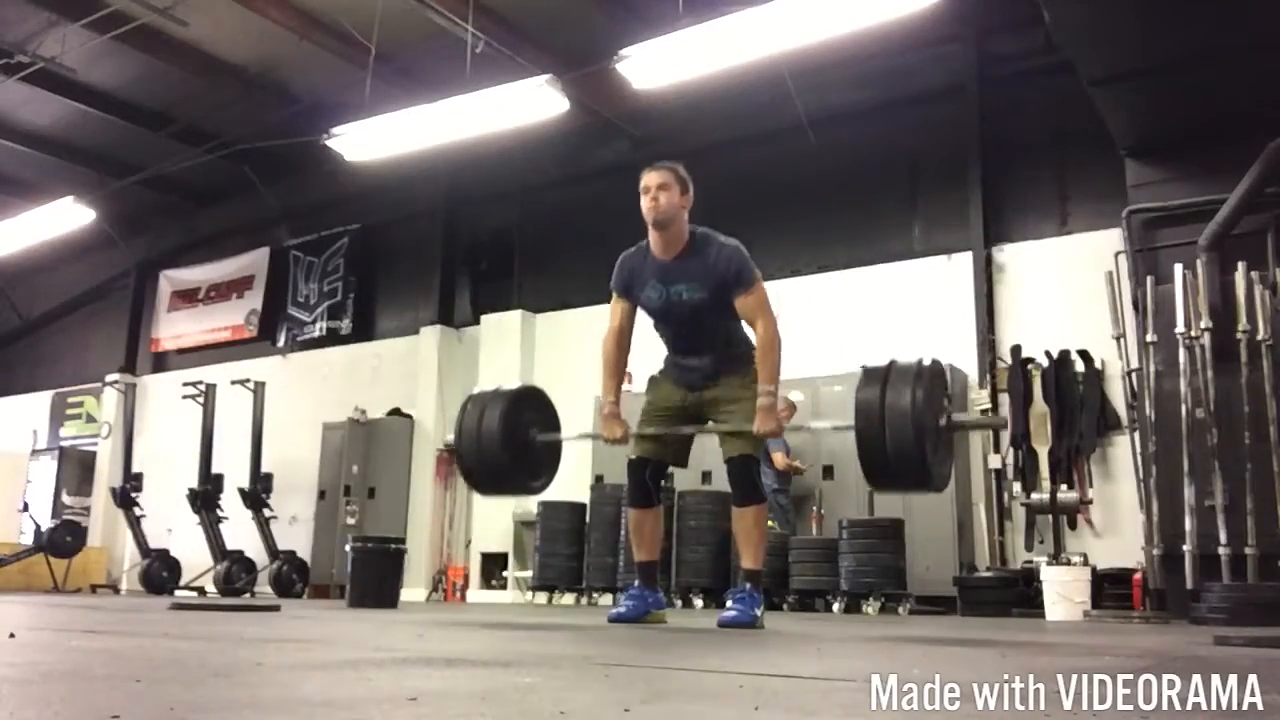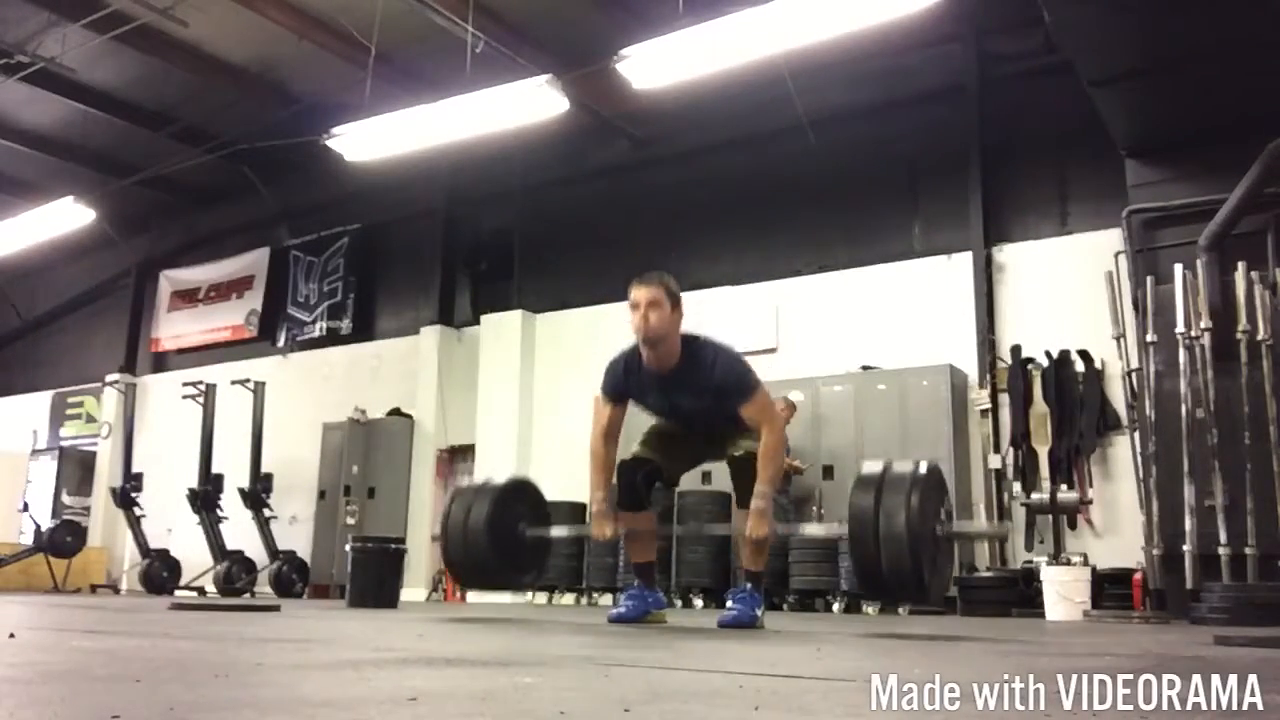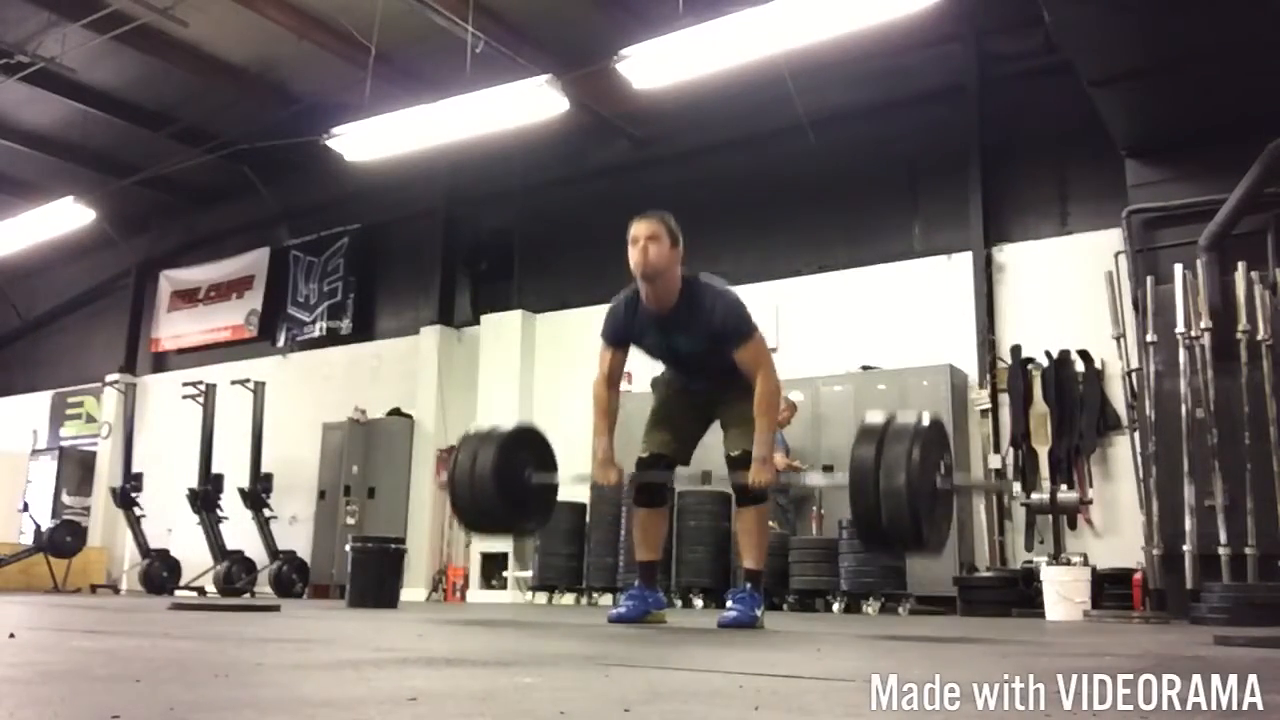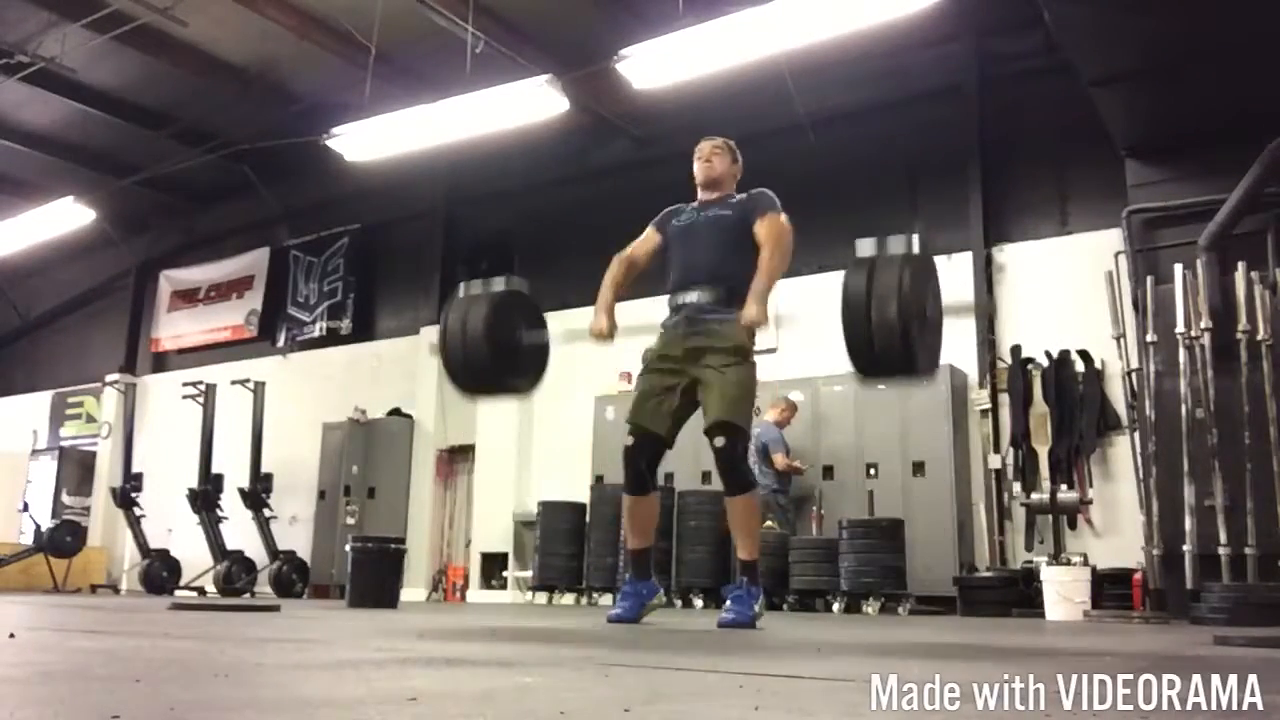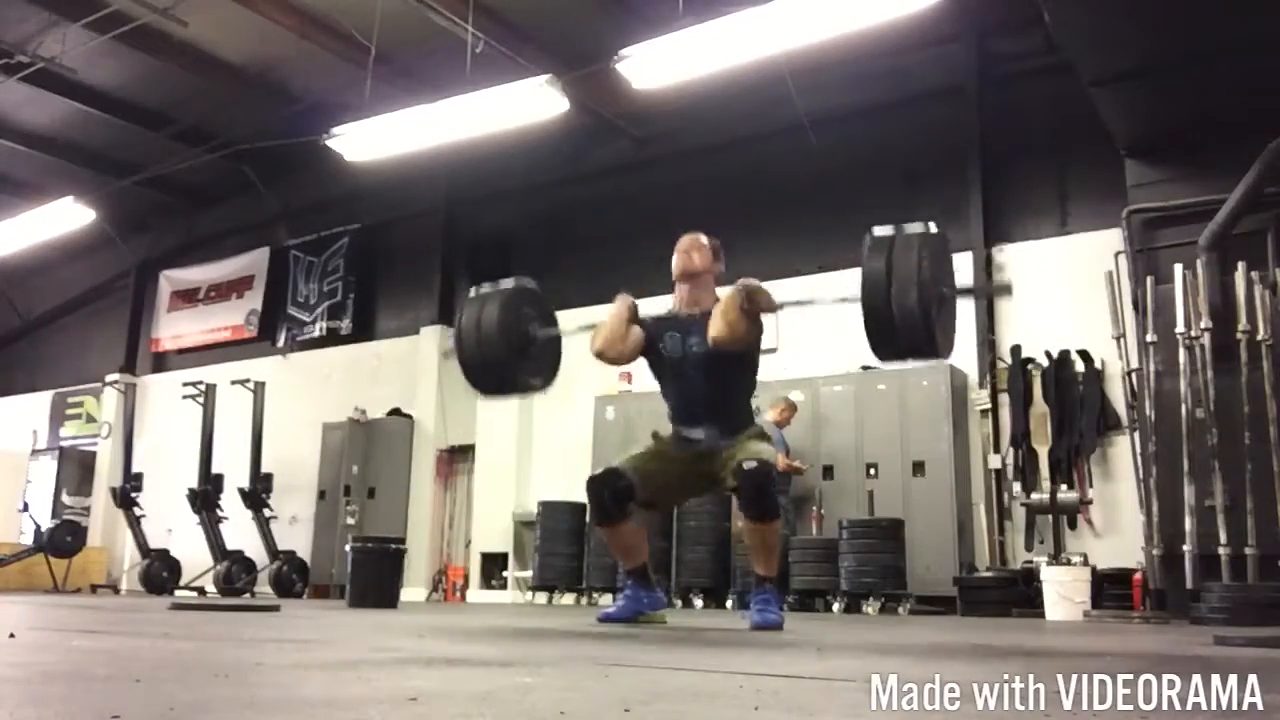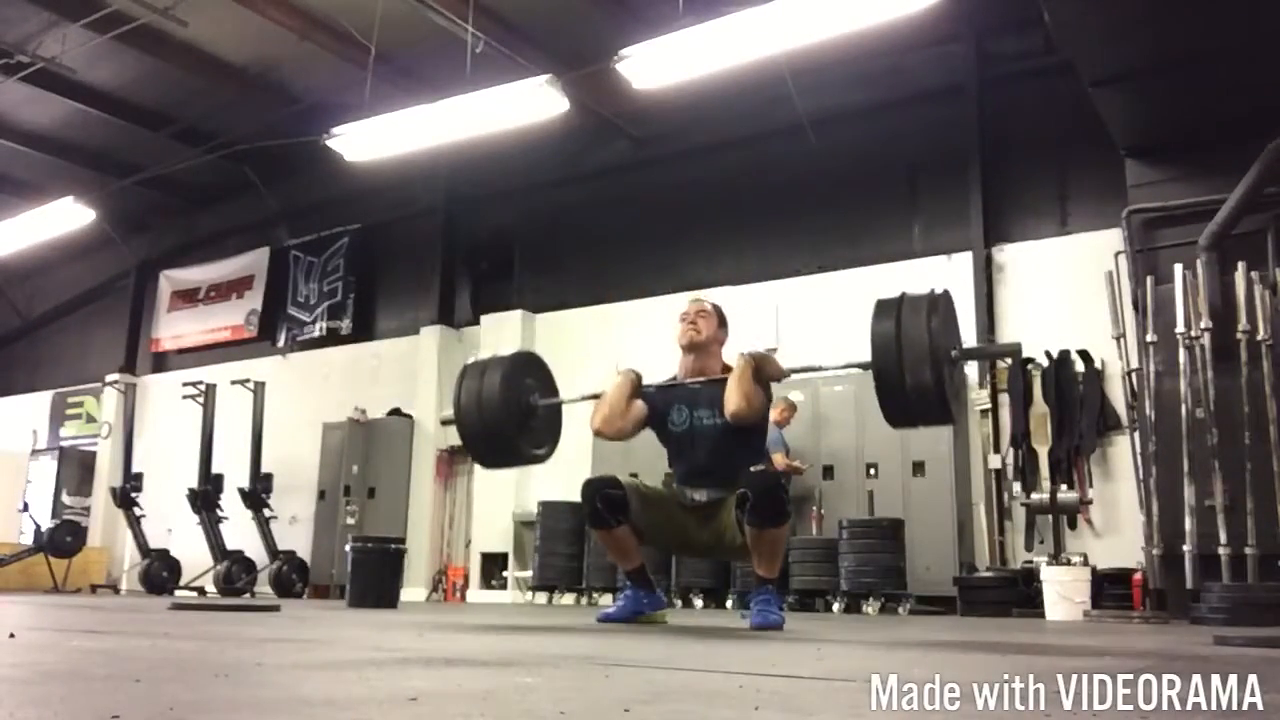
dt=0.4s
person 1, frame 1
left shoulder: (723, 256)
right shoulder: (631, 265)
left elbow: (764, 326)
right elbow: (616, 336)
left wrist: (766, 402)
right wrist: (610, 406)
left hip: (731, 373)
right hip: (676, 375)
left knee: (743, 467)
right knee: (641, 471)
left ankle: (749, 593)
right ankle: (647, 590)
person 1, frame 2
left shoulder: (717, 363)
right shoulder: (623, 369)
left elbow: (772, 427)
right elbow: (603, 436)
left wrist: (763, 505)
right wrist: (599, 505)
left hip: (736, 426)
right hip: (680, 428)
left knee: (746, 467)
right knee: (632, 472)
left ankle: (749, 593)
right ankle: (645, 591)
person 1, frame 3
left shoulder: (716, 304)
right shoulder: (623, 312)
left elbow: (765, 374)
right elbow: (606, 382)
left wrist: (764, 455)
right wrist: (603, 454)
left hip: (735, 386)
right hip: (682, 386)
left knee: (745, 469)
right knee: (649, 469)
left ankle: (749, 593)
right ankle: (647, 590)
person 1, frame 4
left shoulder: (754, 202)
right shoulder: (674, 216)
left elbow: (778, 240)
right elbow: (627, 258)
left wrist: (756, 300)
right wrist: (604, 308)
left hip: (724, 339)
right hip: (672, 340)
left knee: (728, 451)
right knee: (638, 455)
left ankle: (747, 587)
right ankle: (640, 582)
person 1, frame 5
left shoulder: (735, 313)
right shoulder: (655, 327)
left elbow: (720, 335)
right elbow: (605, 349)
left wrist: (740, 295)
right wrist: (624, 309)
left hip: (735, 441)
right hip: (682, 446)
left knee: (755, 476)
right knee: (604, 487)
left ankle: (765, 592)
right ankle: (643, 590)
person 1, frame 6
left shoulder: (745, 385)
right shoulder: (660, 396)
left elbow: (739, 410)
right elbow: (606, 426)
left wrist: (747, 364)
right wrist: (627, 380)
left hip: (737, 514)
right hip: (681, 513)
left knee: (763, 483)
right knee: (598, 492)
left ankle: (765, 594)
right ankle: (643, 593)
